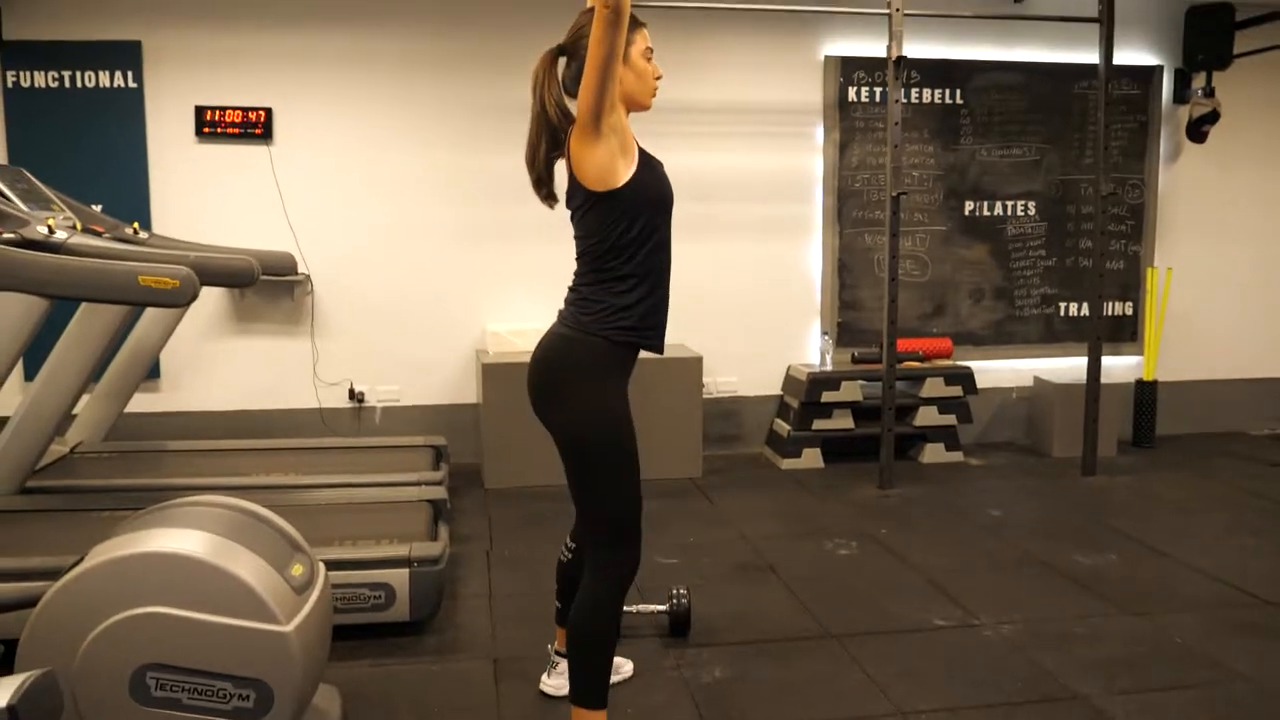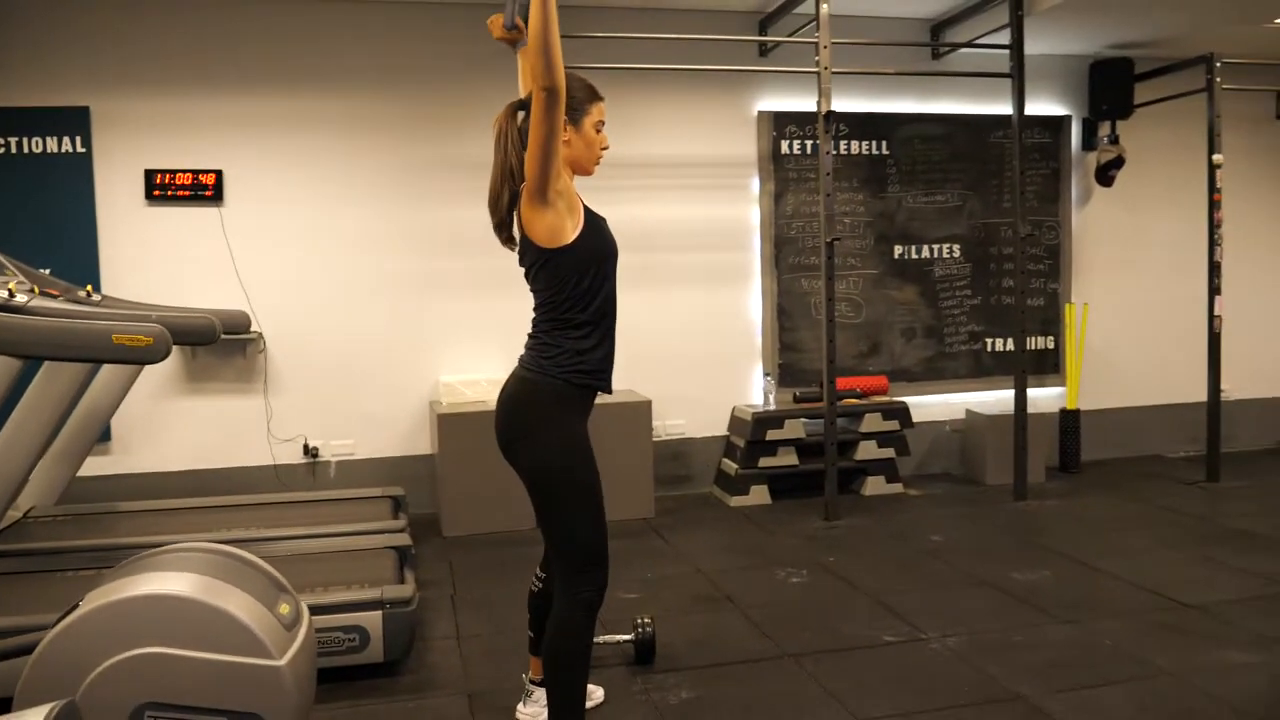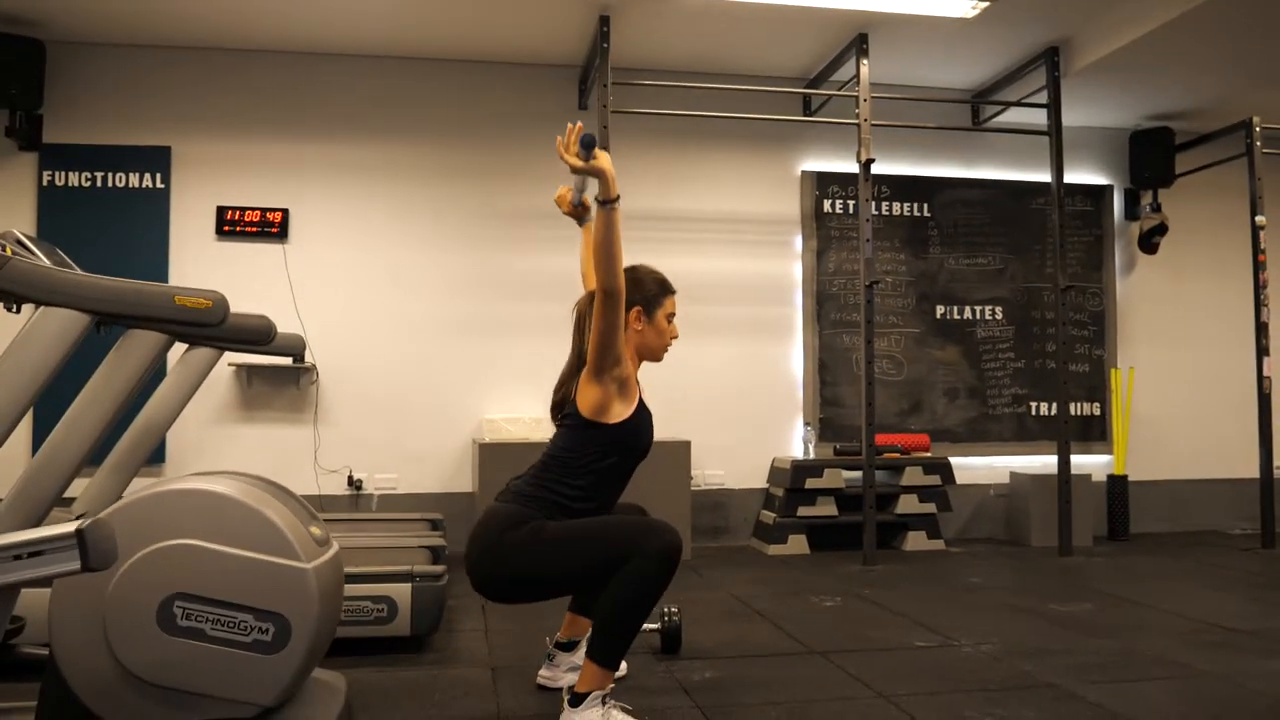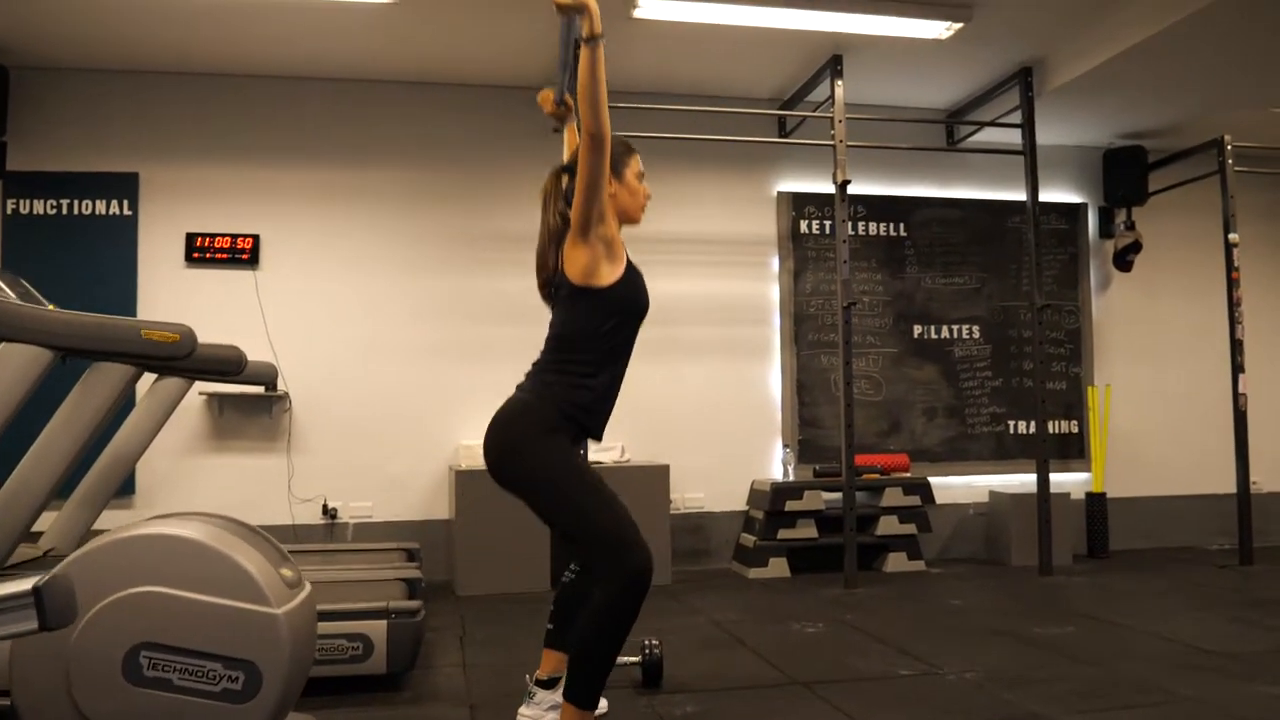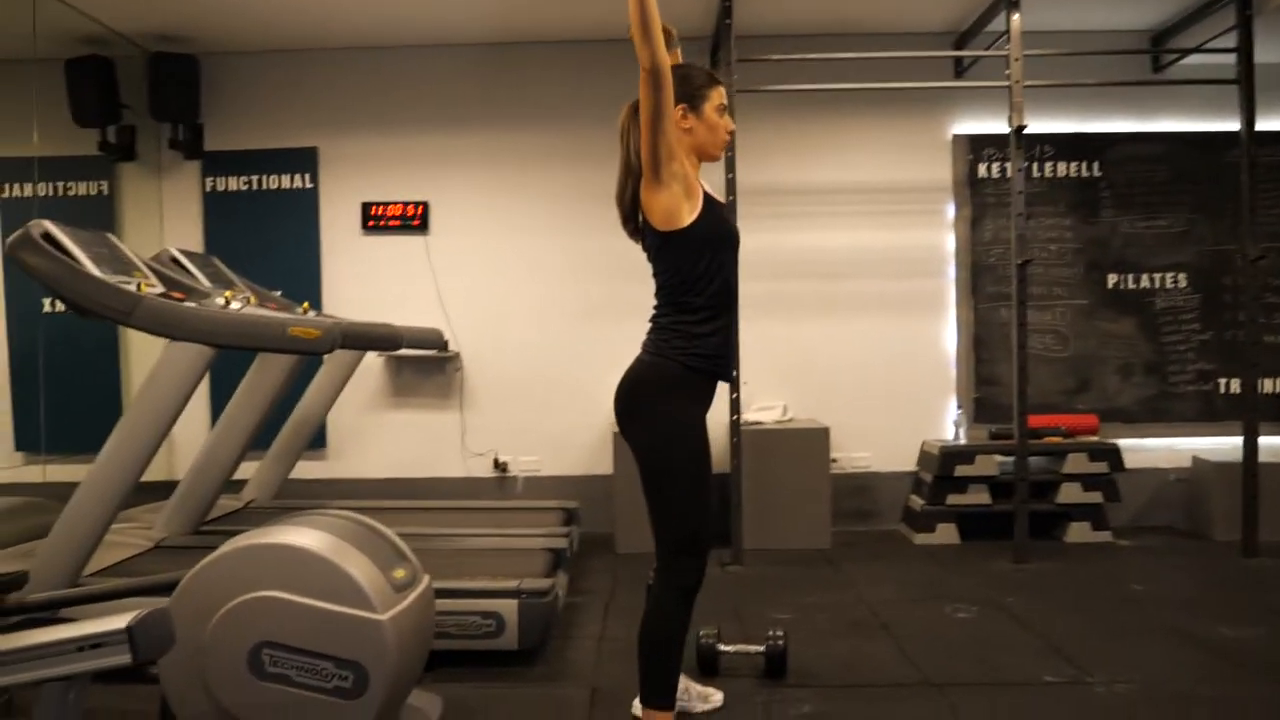
dt=1s
person 1, frame 1
left shoulder: (606, 135)
right shoulder: (599, 136)
left hip: (584, 361)
right hip: (585, 368)
left knee: (597, 524)
right knee: (615, 551)
left ankle: (568, 659)
person 1, frame 2
left shoulder: (551, 194)
right shoulder: (547, 195)
left elbow: (542, 95)
right elbow: (547, 90)
left hip: (545, 401)
right hip: (546, 407)
left knee: (565, 559)
right knee: (583, 576)
person 1, frame 3
left shoulder: (613, 368)
right shoulder: (611, 376)
left elbow: (599, 282)
right elbow: (609, 288)
left wrist: (585, 219)
right wrist: (606, 187)
left hip: (520, 529)
right hip: (508, 545)
left knee: (630, 524)
right knee: (656, 543)
left ankle: (566, 652)
person 1, frame 4
left shoulder: (592, 244)
right shoulder: (596, 243)
left elbow: (585, 160)
right elbow: (595, 142)
left wrist: (565, 117)
left hip: (540, 434)
right hip: (533, 436)
left knee: (600, 552)
right knee: (627, 563)
person 1, frame 5
left shoulder: (681, 179)
right shoulder: (667, 178)
left elbow: (669, 81)
right elbow: (653, 73)
left hip: (674, 389)
right hip: (666, 392)
left knee: (685, 553)
right knee: (682, 560)
